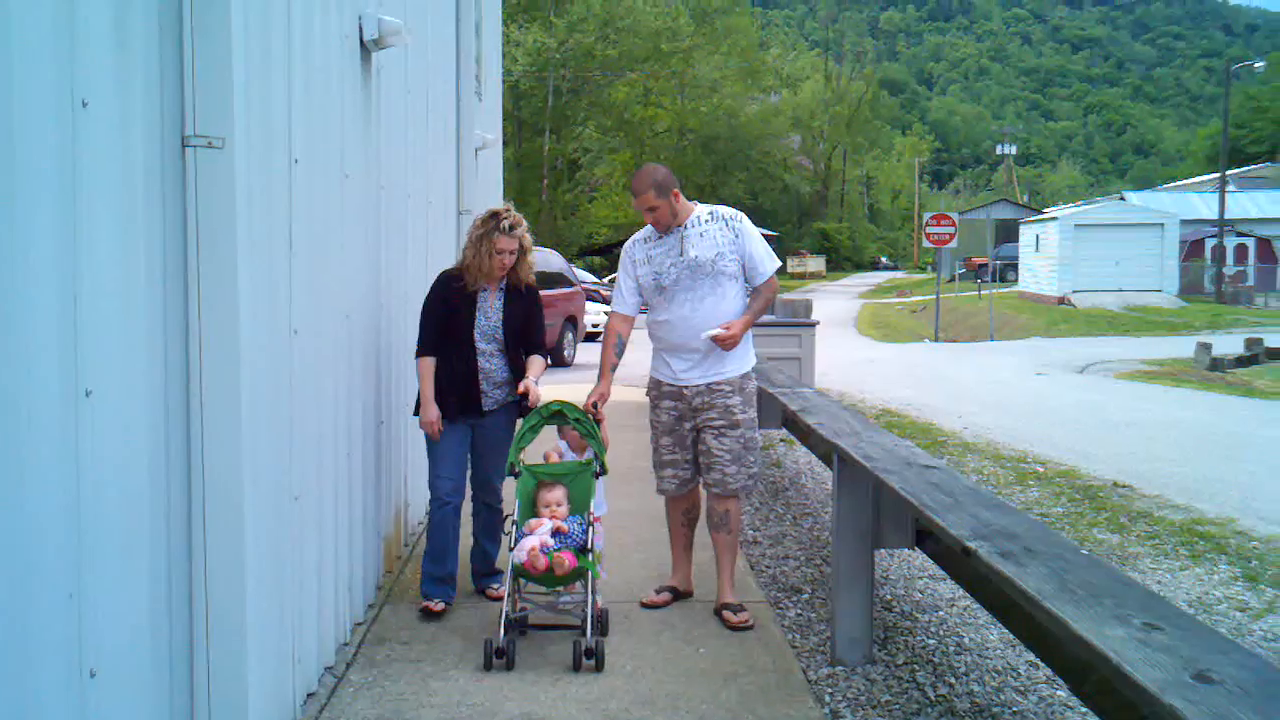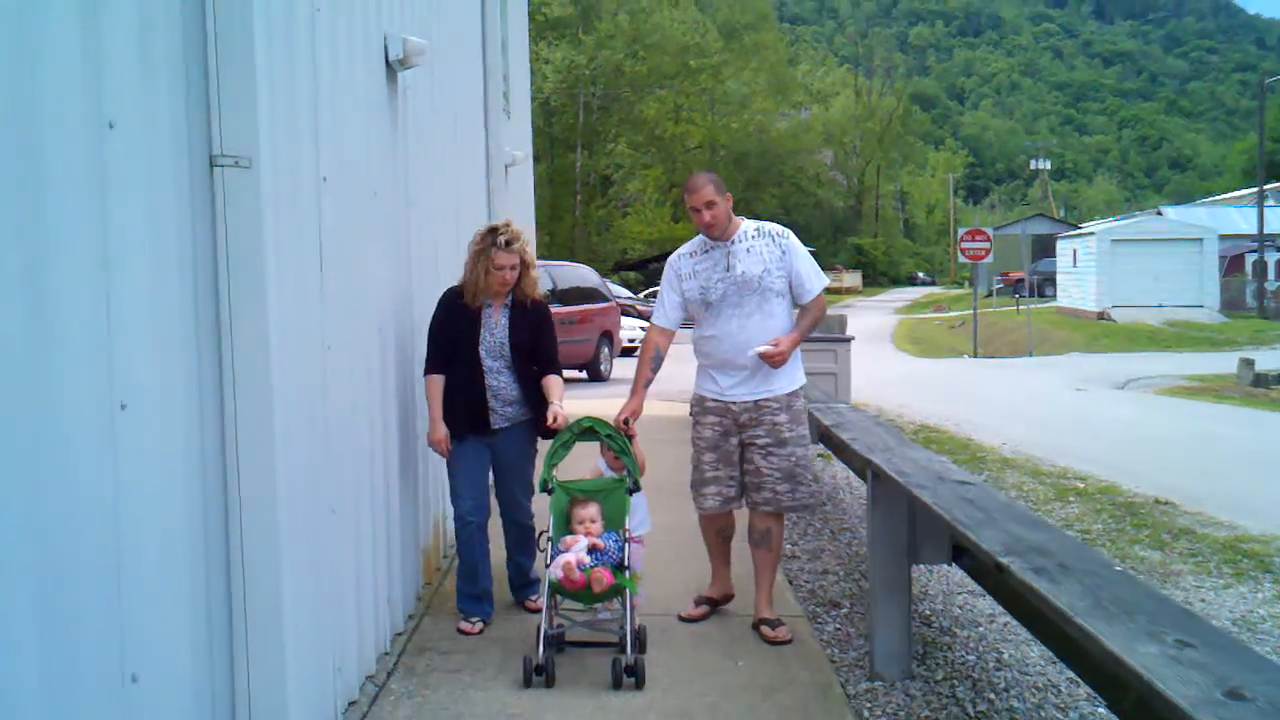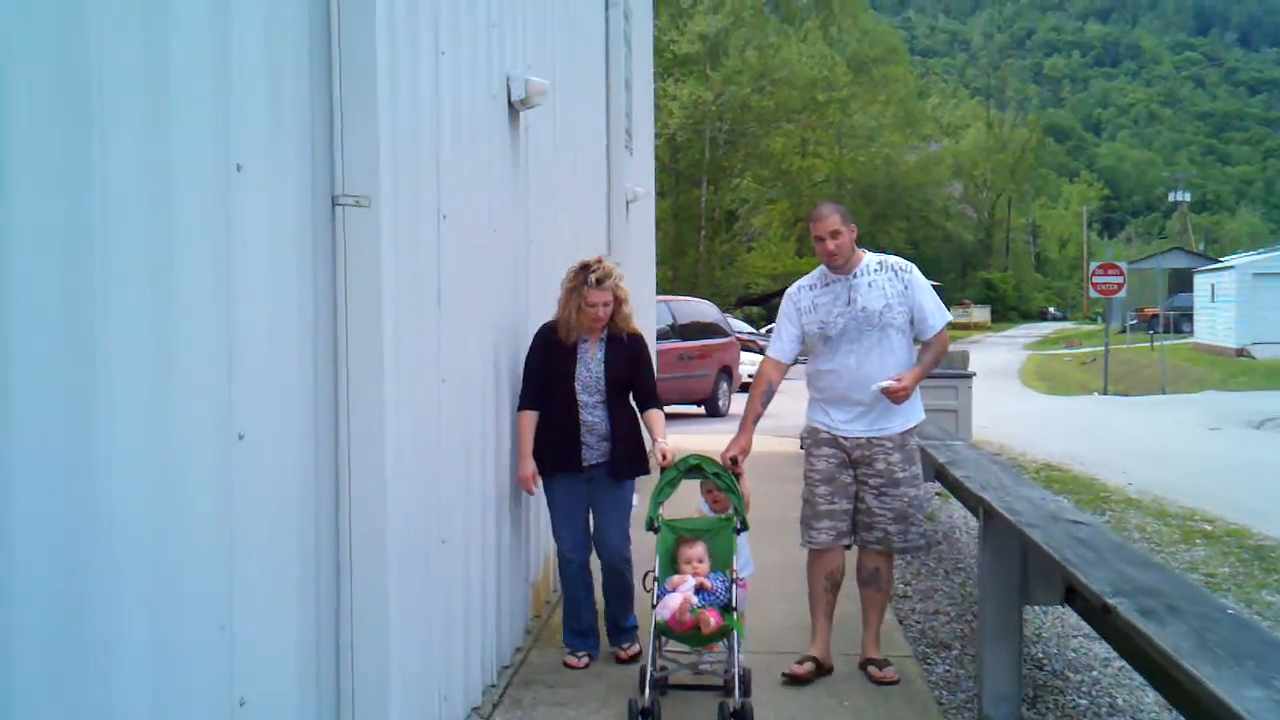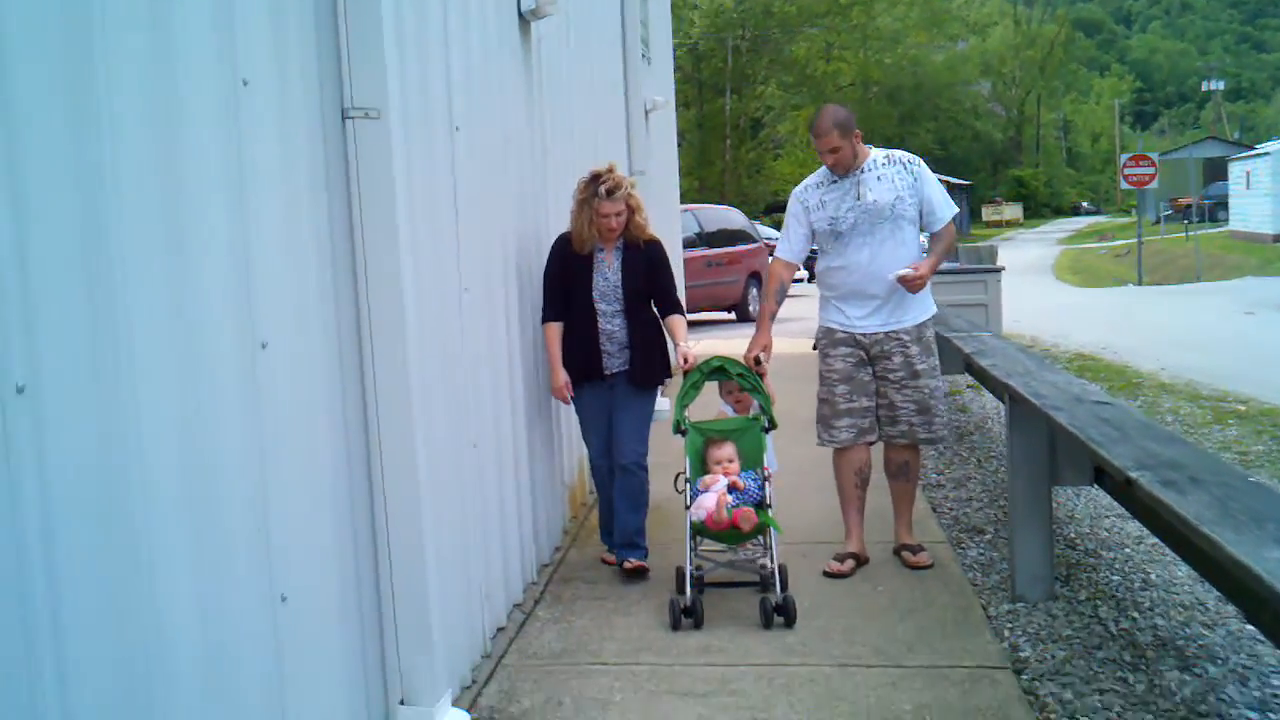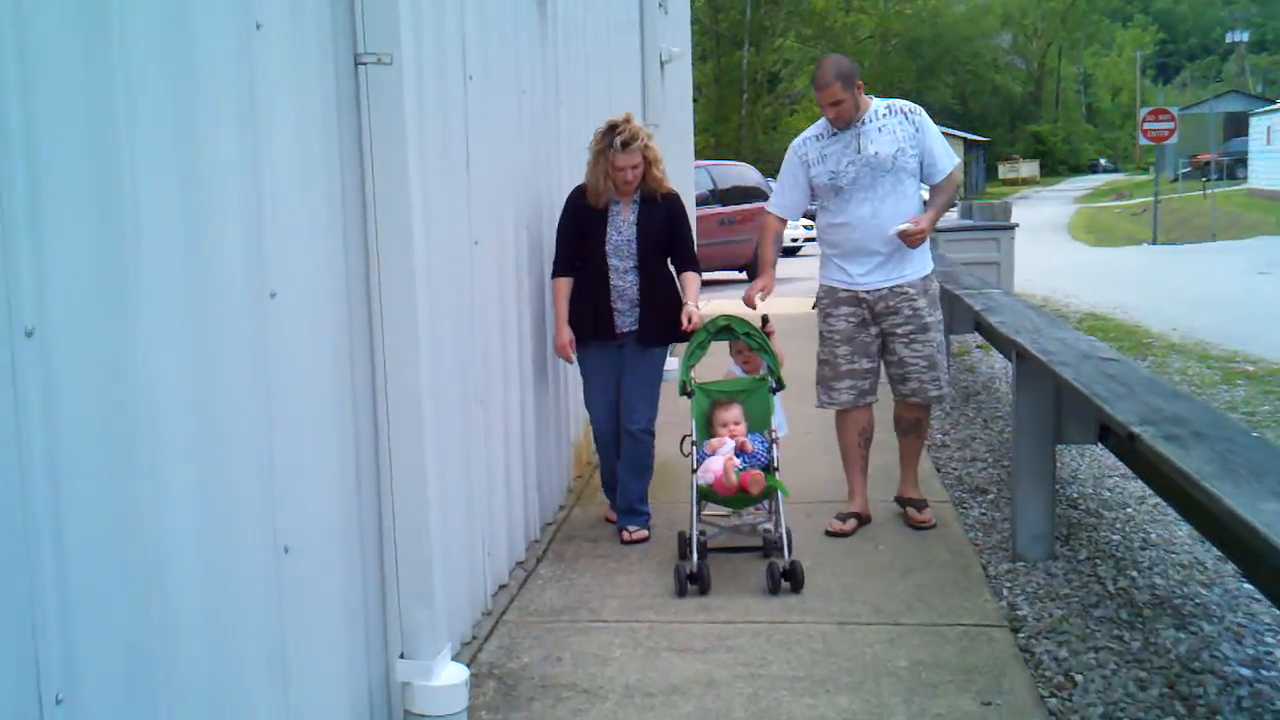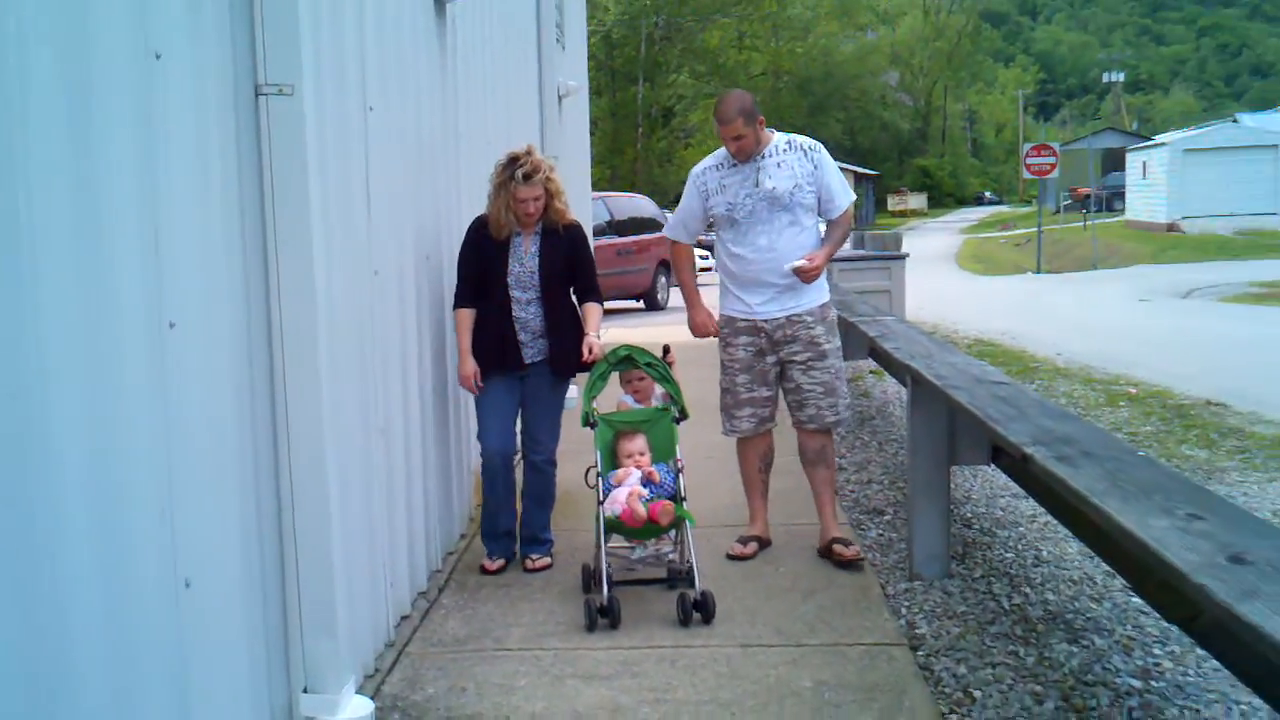
dt=0.3s
person 1, frame 1
left shoulder: (730, 223)
right shoulder: (636, 248)
left elbow: (768, 284)
right elbow: (620, 317)
left wrist: (743, 323)
right wrist: (604, 380)
left hip: (727, 379)
right hip: (669, 382)
left knee: (725, 485)
right knee: (677, 484)
left ankle: (726, 593)
right ankle: (680, 577)
person 1, frame 2
left shoulder: (778, 240)
right shoulder: (680, 262)
left elbow: (815, 301)
right elbow: (660, 331)
left wrist: (792, 340)
right wrist: (637, 396)
left hip: (775, 396)
right hip: (714, 398)
left knee: (769, 502)
right knee: (712, 500)
left ankle: (764, 608)
right ankle: (720, 584)
person 1, frame 3
left shoulder: (901, 274)
right shoulder: (800, 295)
left elbow: (937, 337)
right elbow: (774, 363)
left wrist: (914, 375)
right wrist: (746, 431)
left hip: (890, 434)
right hip: (827, 433)
left knee: (879, 542)
right knee: (823, 539)
left ankle: (871, 648)
right ankle: (819, 649)
person 1, frame 4
left shoulder: (907, 168)
right shoulder: (807, 194)
left elbow: (945, 228)
right elbow: (784, 263)
left wrist: (929, 265)
right wrist: (763, 329)
left hip: (906, 327)
right hip: (841, 332)
left knee: (904, 435)
right knee: (848, 436)
left ankle: (904, 534)
right ankle: (853, 542)
person 1, frame 5
left shoulder: (909, 118)
right shoulder: (806, 147)
left elbow: (947, 179)
right elbow: (776, 215)
left wrist: (929, 218)
right wrist: (766, 271)
left hip: (909, 281)
right hip: (842, 289)
left knee: (918, 389)
right knee: (850, 396)
left ankle: (909, 487)
right ankle: (857, 500)
person 1, frame 6
left shoulder: (808, 154)
right shoulder: (705, 174)
left elbow: (842, 215)
right elbow: (680, 241)
left wrist: (824, 254)
right wrist: (694, 304)
left hip: (806, 312)
right hip: (741, 319)
left knee: (816, 420)
right knee: (750, 424)
left ankle: (830, 529)
right ankle: (758, 525)
person 2, frame 1
left shoulder: (525, 294)
right shoulder: (449, 285)
left elbow: (536, 348)
right elbow: (427, 347)
left wrist: (532, 377)
right wrist: (428, 401)
left hip: (499, 407)
right hip: (452, 406)
left knee: (489, 494)
right knee: (446, 494)
left ankle: (488, 575)
right ankle: (437, 589)
person 2, frame 2
left shoulder: (533, 308)
right shoulder: (455, 303)
left elbow: (549, 365)
right elbow: (436, 364)
left wrist: (554, 402)
right wrist: (436, 419)
left hip: (516, 424)
right hip: (466, 425)
left knee: (518, 509)
right knee: (469, 514)
left ankle: (525, 585)
right ankle: (474, 606)
person 2, frame 3
left shoulder: (630, 342)
right shoulder: (549, 338)
left elbow: (647, 398)
right elbow: (530, 400)
left wrist: (660, 438)
right wrist: (526, 456)
left hip: (613, 461)
right hip: (562, 463)
left knee: (615, 549)
right knee: (572, 553)
left ankle: (624, 631)
right ankle: (580, 641)
person 2, frame 4
left shoulder: (648, 249)
right shoulder: (567, 249)
left elbow: (668, 304)
right elbow: (554, 312)
left wrist: (681, 343)
right wrist: (557, 368)
left hip: (637, 369)
right hip: (587, 371)
left knee: (630, 458)
right knee: (601, 459)
left ankle: (632, 548)
right ankle: (613, 539)
person 2, frame 5
left shoulder: (665, 202)
right shoulder: (582, 201)
left elbow: (686, 261)
right elbow: (564, 266)
left wrist: (690, 302)
right wrist: (562, 324)
left hip: (648, 329)
right hip: (596, 328)
left knee: (638, 424)
right knee: (603, 419)
left ankle: (633, 513)
right ankle: (616, 496)
person 2, frame 6
left shoulder: (568, 233)
right shoulder: (483, 232)
left elbow: (588, 292)
right elbow: (466, 297)
left wrist: (591, 333)
right wrist: (466, 355)
left hip: (550, 359)
right hip: (496, 359)
left knee: (540, 454)
right knee: (495, 451)
left ankle: (536, 542)
right ankle: (497, 542)
